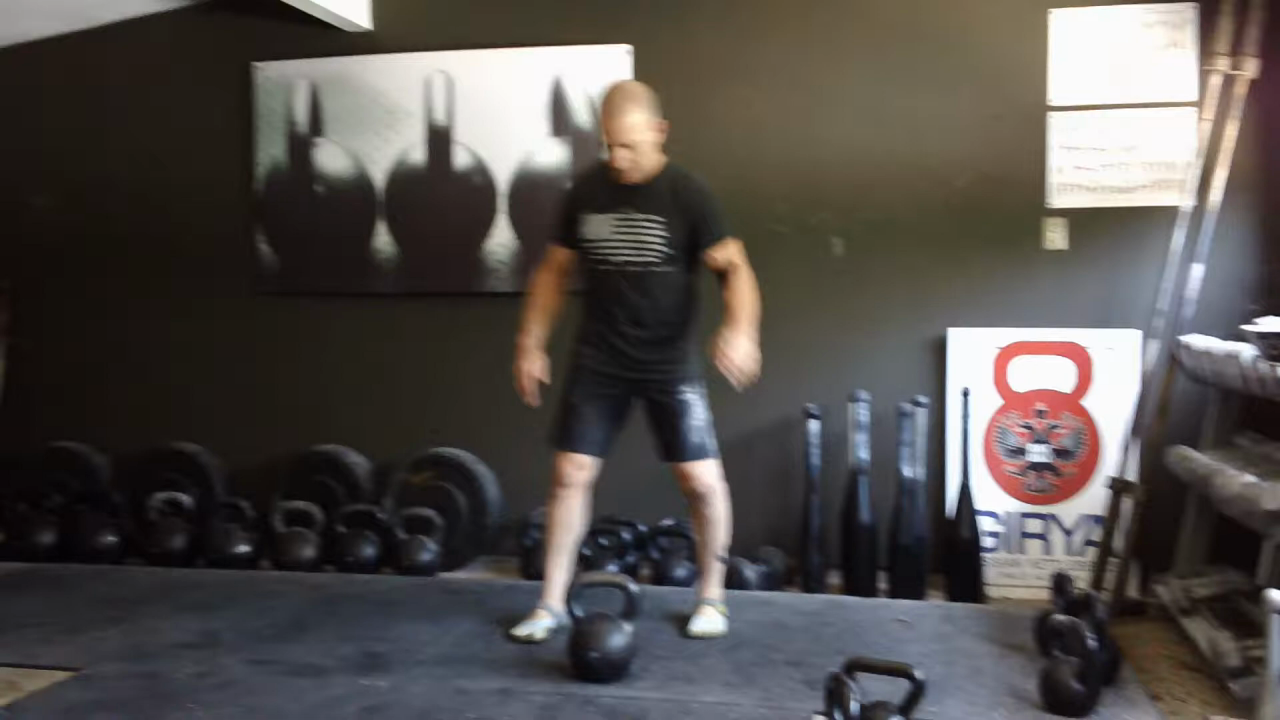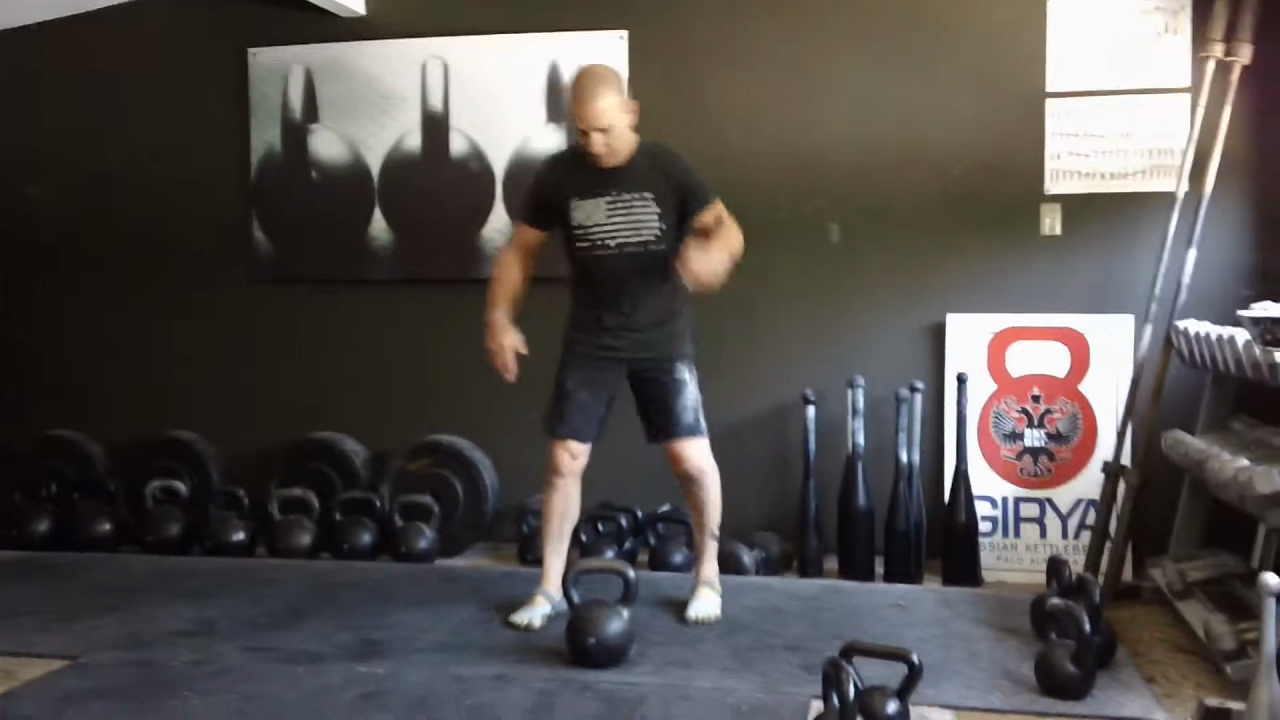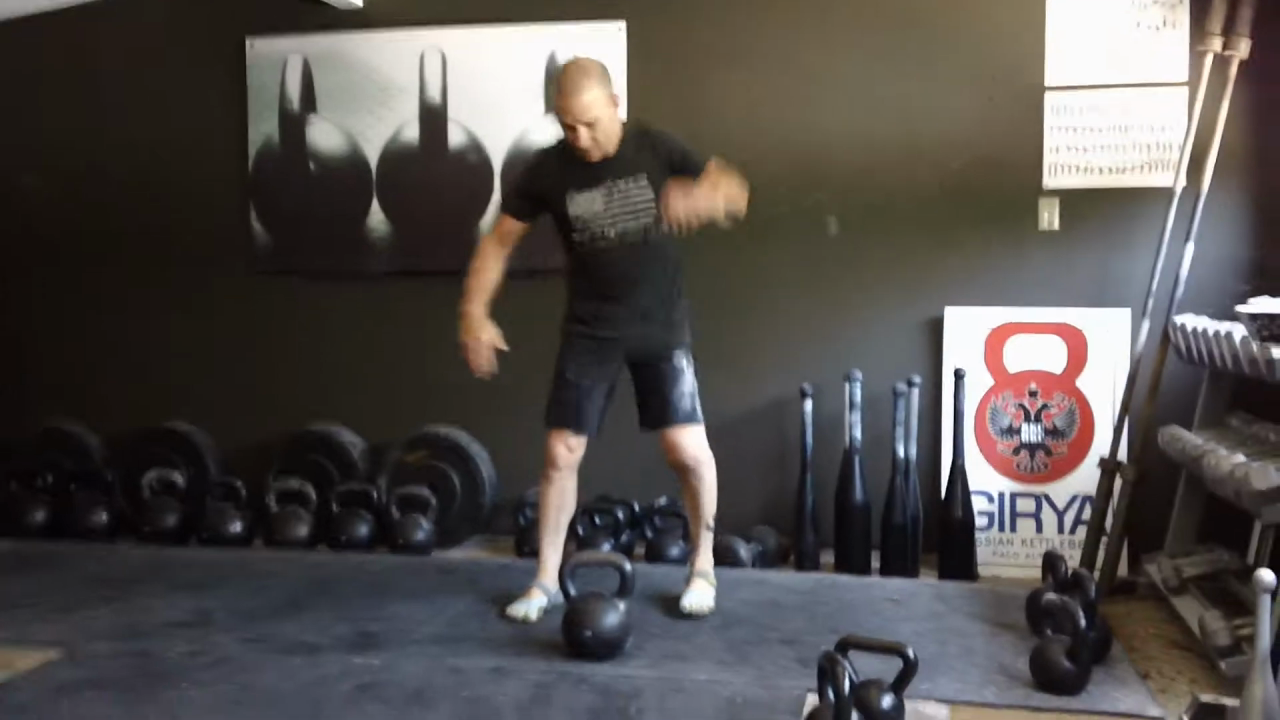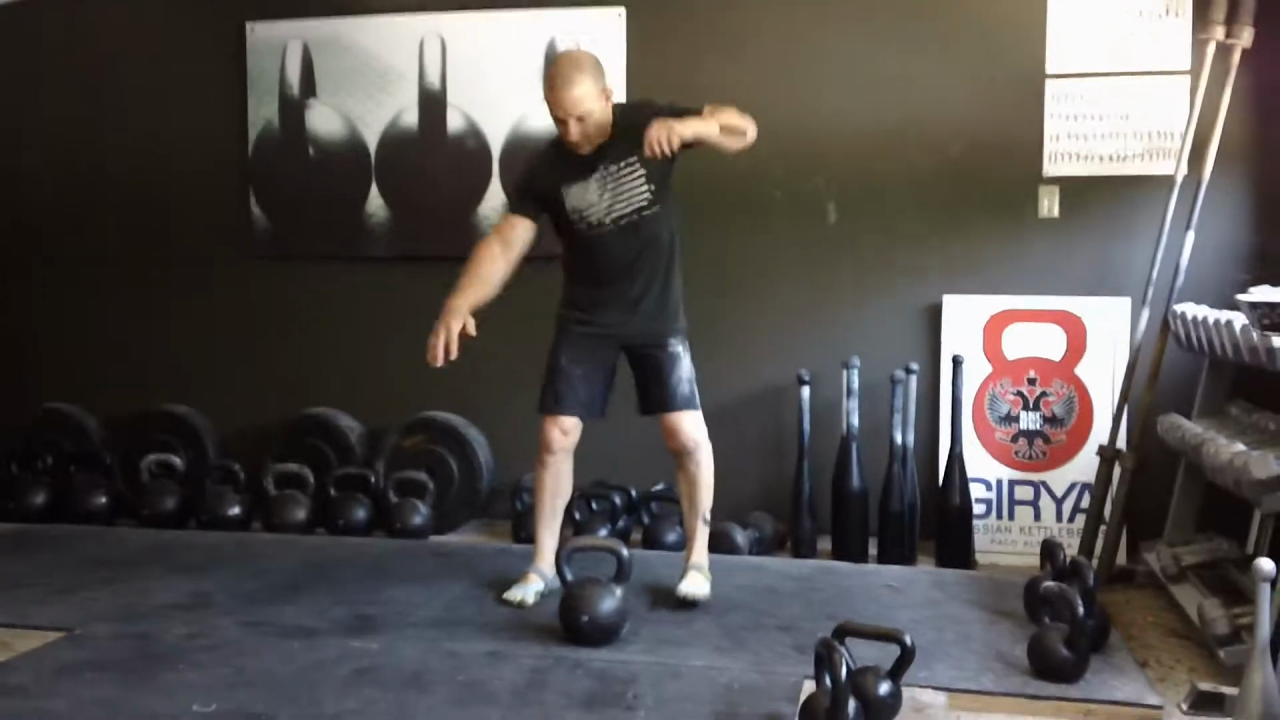
dt=0.1s
person 1, frame 1
left shoulder: (688, 195)
right shoulder: (586, 191)
left elbow: (736, 270)
right elbow: (554, 270)
left wrist: (741, 330)
right wrist: (530, 346)
left hip: (671, 362)
right hip: (598, 358)
left knee: (702, 479)
right knee: (569, 475)
left ankle: (711, 595)
right ankle: (552, 602)
person 1, frame 2
left shoulder: (668, 170)
right shoulder: (557, 175)
left elbow: (725, 229)
right elbow: (519, 249)
left wrist: (714, 252)
right wrist: (499, 318)
left hip: (661, 341)
right hip: (589, 342)
left knee: (693, 460)
right knee: (563, 462)
left ankle: (707, 577)
right ankle: (550, 589)
person 1, frame 3
left shoulder: (654, 148)
right shoulder: (547, 171)
left elbow: (733, 193)
right elbow: (499, 241)
left wrist: (702, 198)
right wrist: (476, 315)
left hip: (662, 329)
right hip: (591, 332)
left knee: (687, 451)
right knee: (561, 452)
left ankle: (702, 569)
right ankle: (547, 581)
person 1, frame 4
left shoulder: (645, 122)
right shoulder: (547, 167)
left elbow: (742, 131)
right elbow: (506, 243)
left wrist: (690, 126)
right wrist: (458, 305)
left hip: (656, 315)
right hip: (586, 319)
left knee: (687, 435)
right knee: (556, 437)
left ankle: (697, 559)
right ankle: (543, 566)
